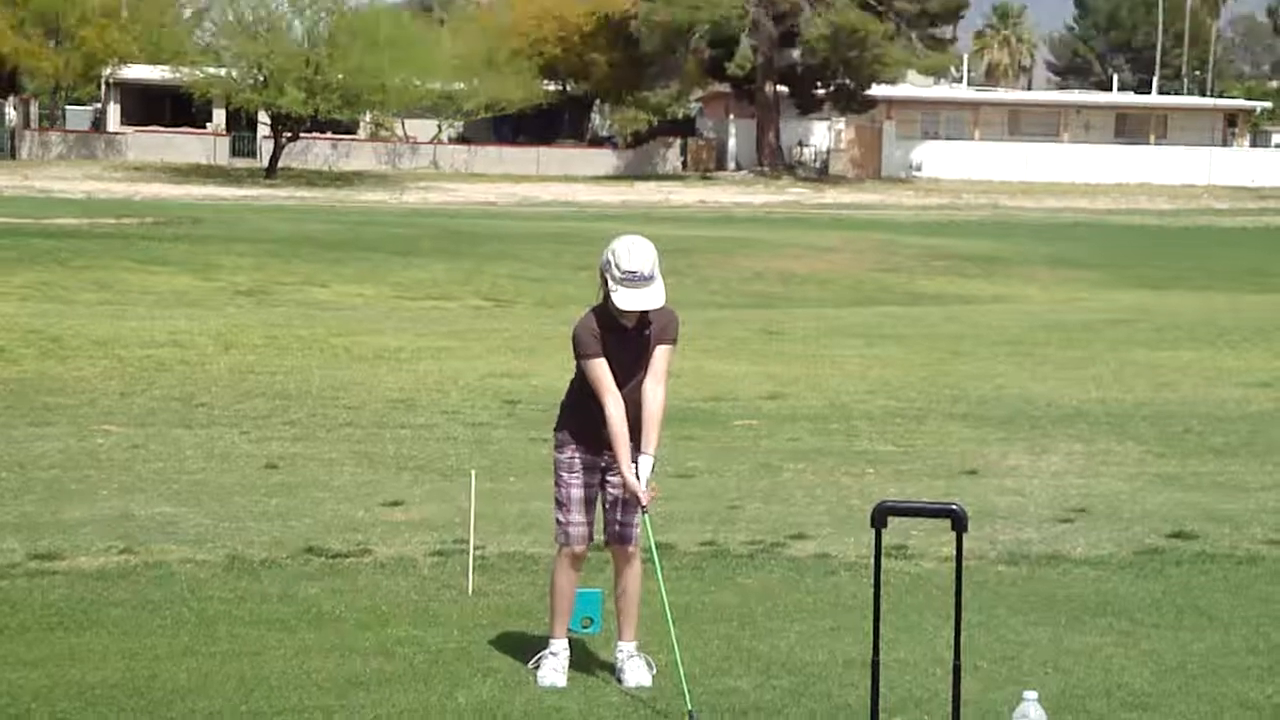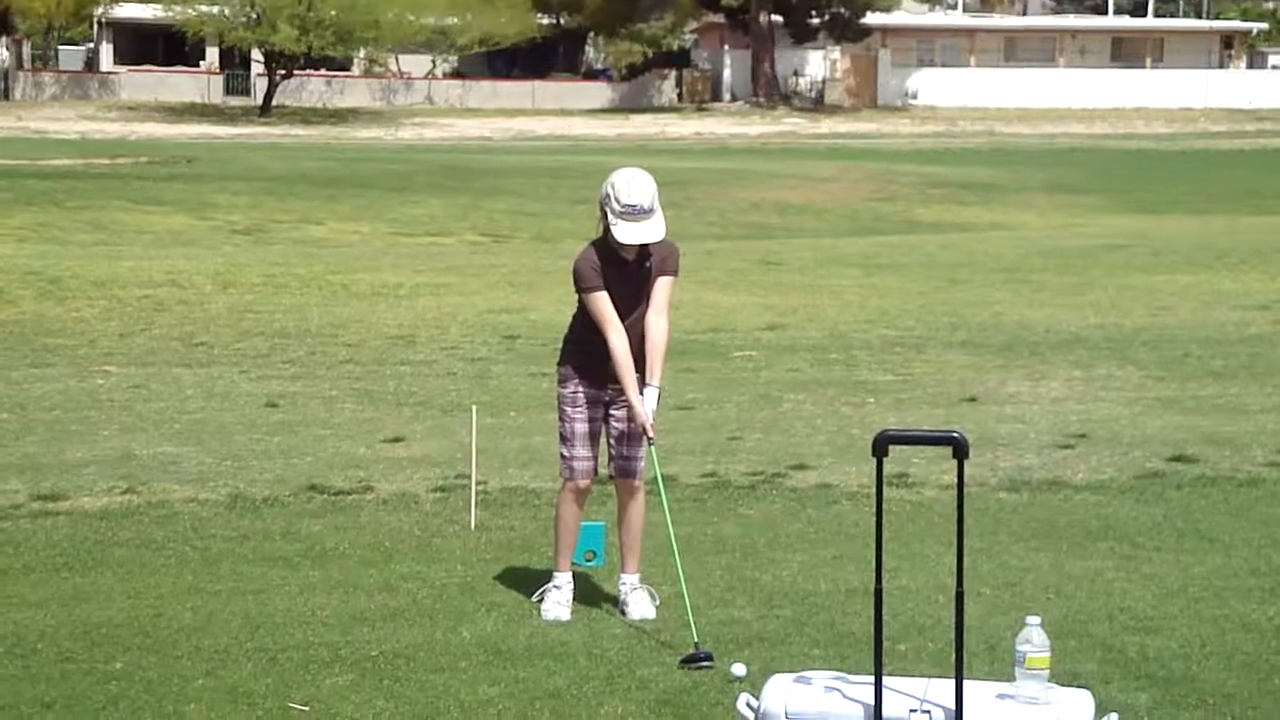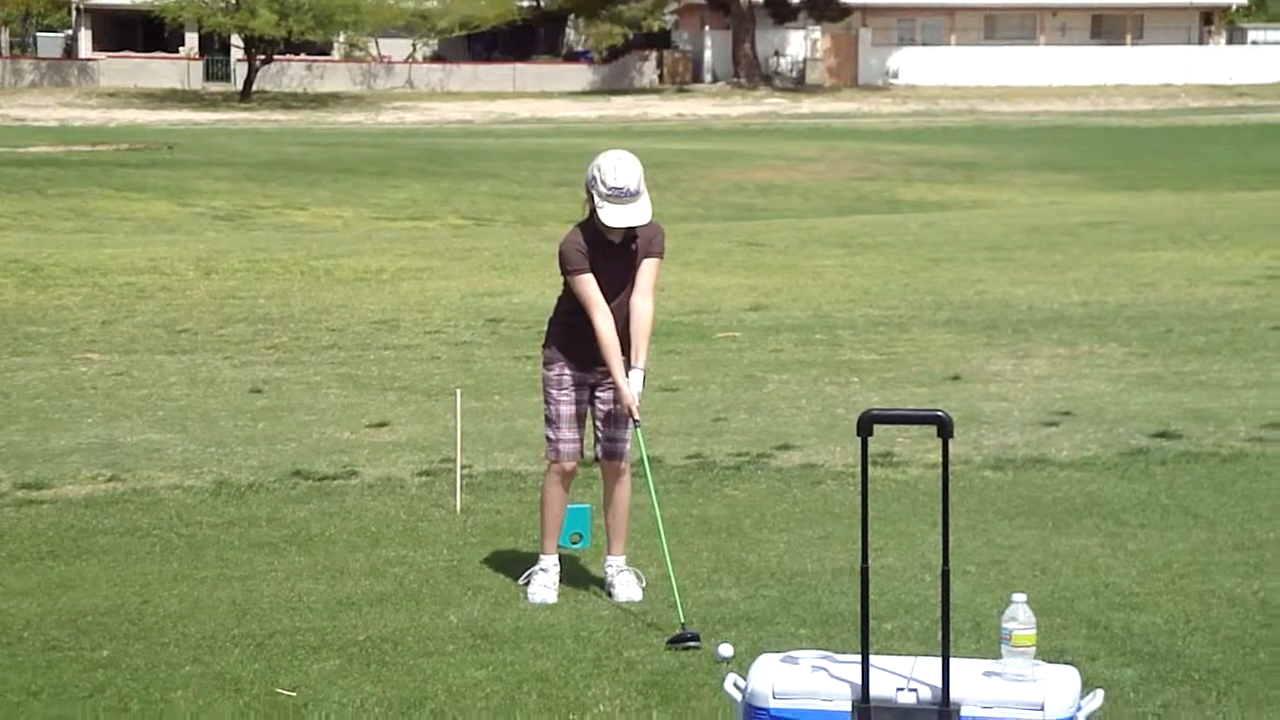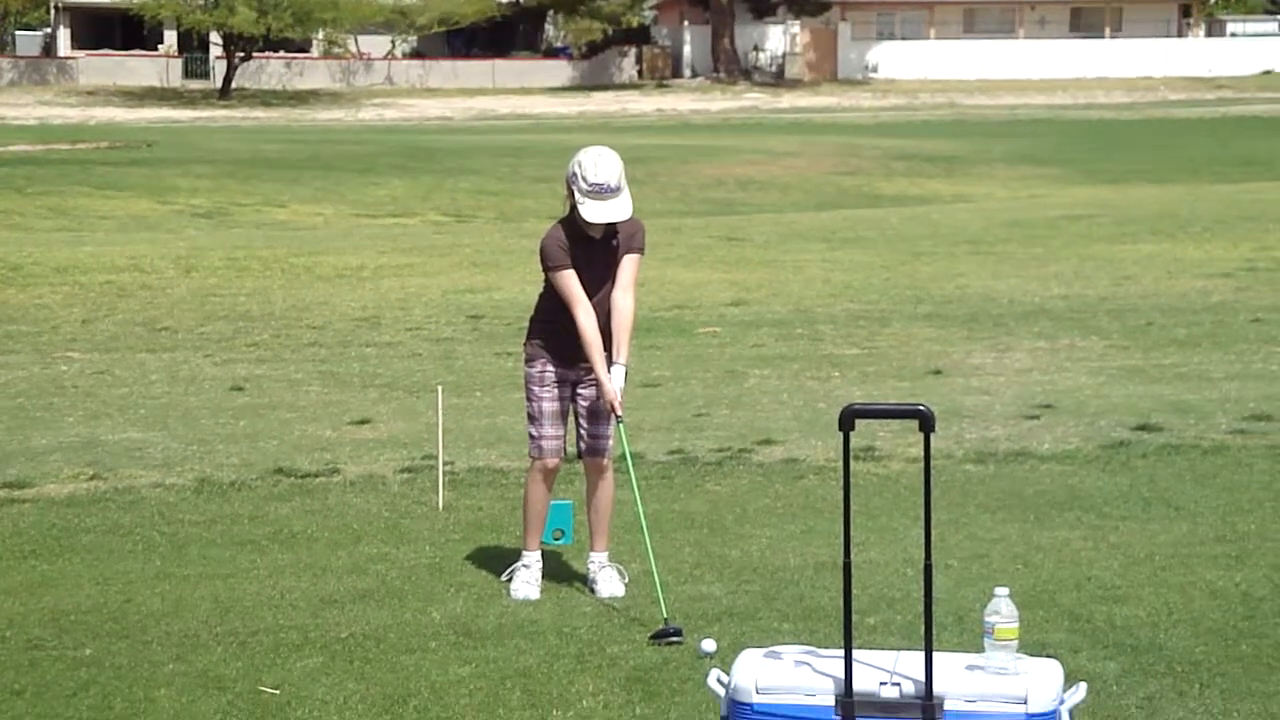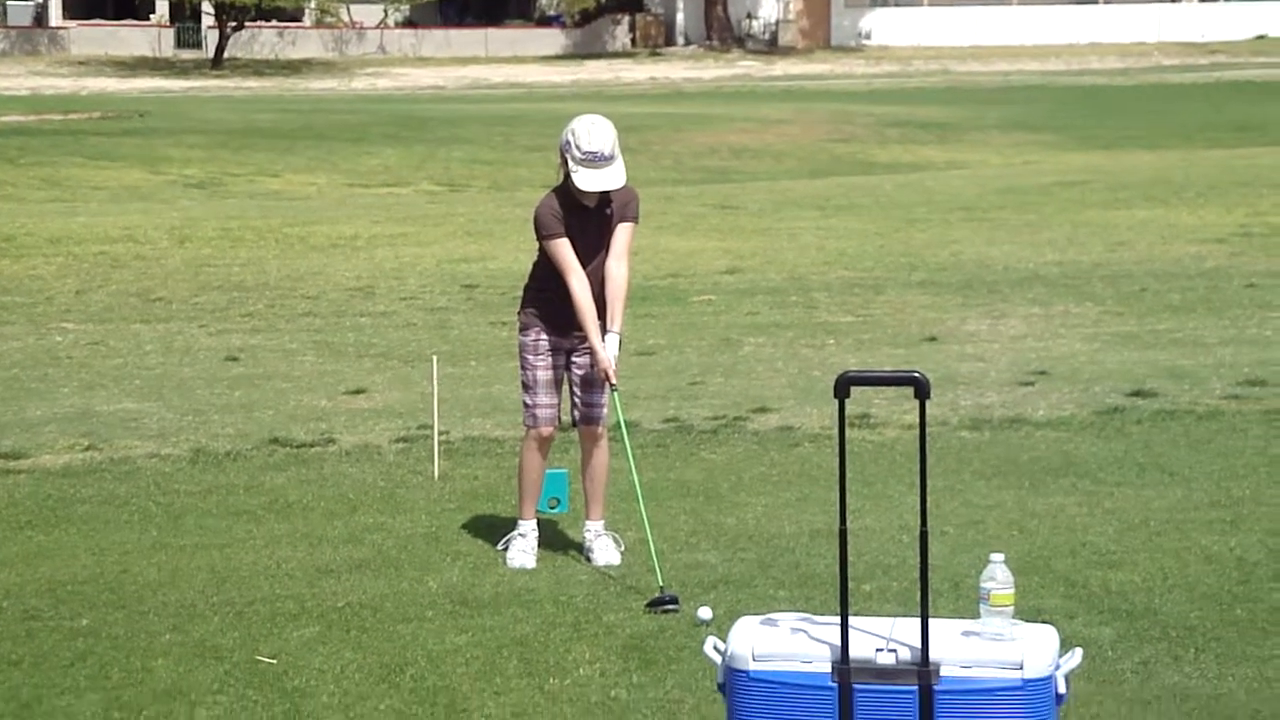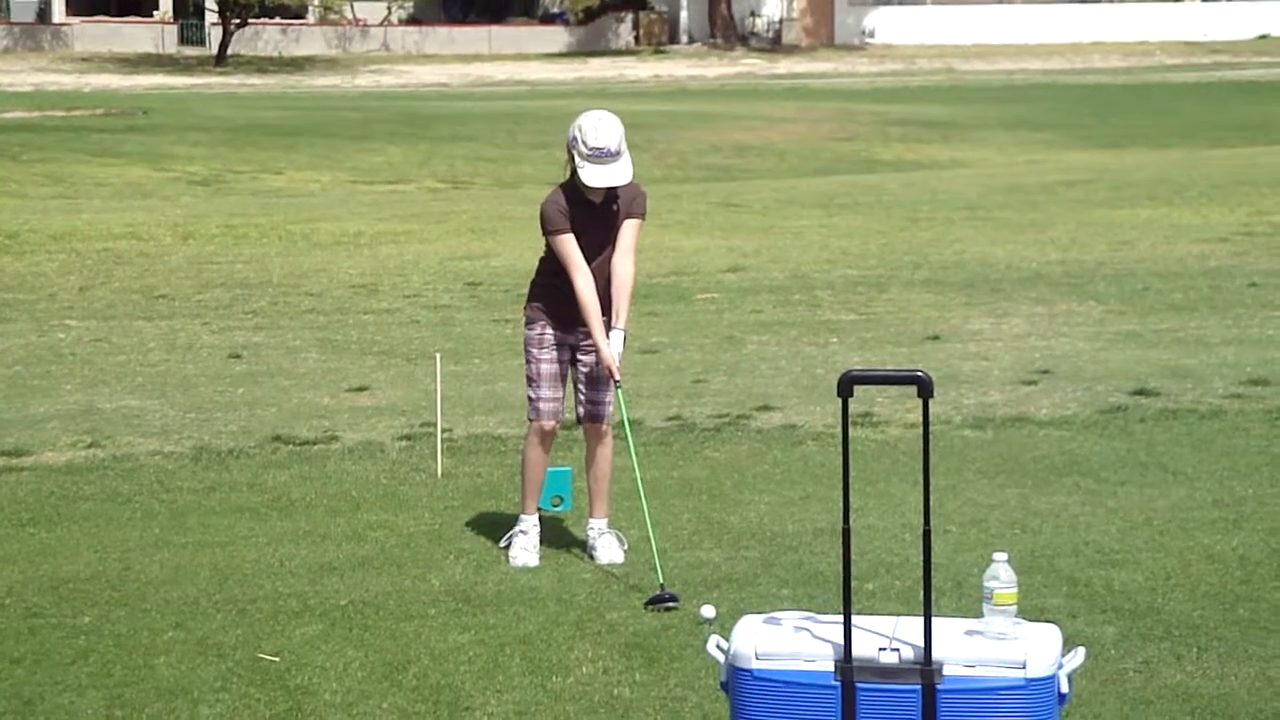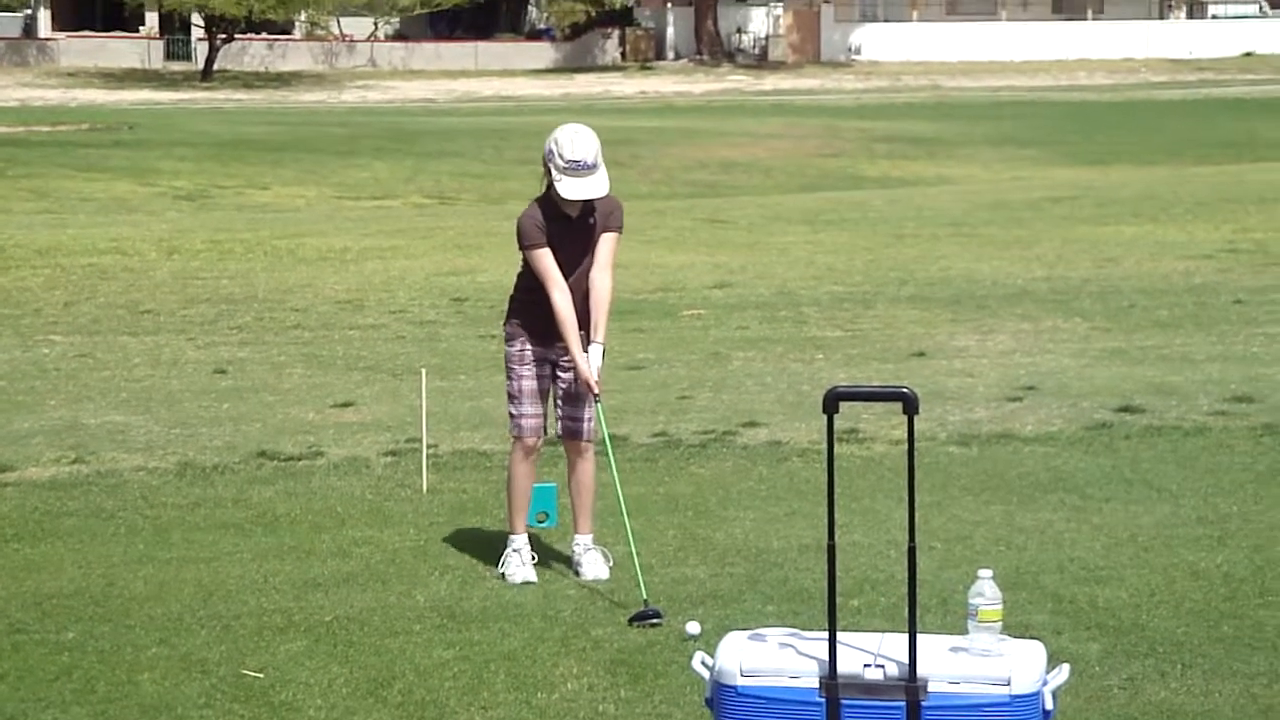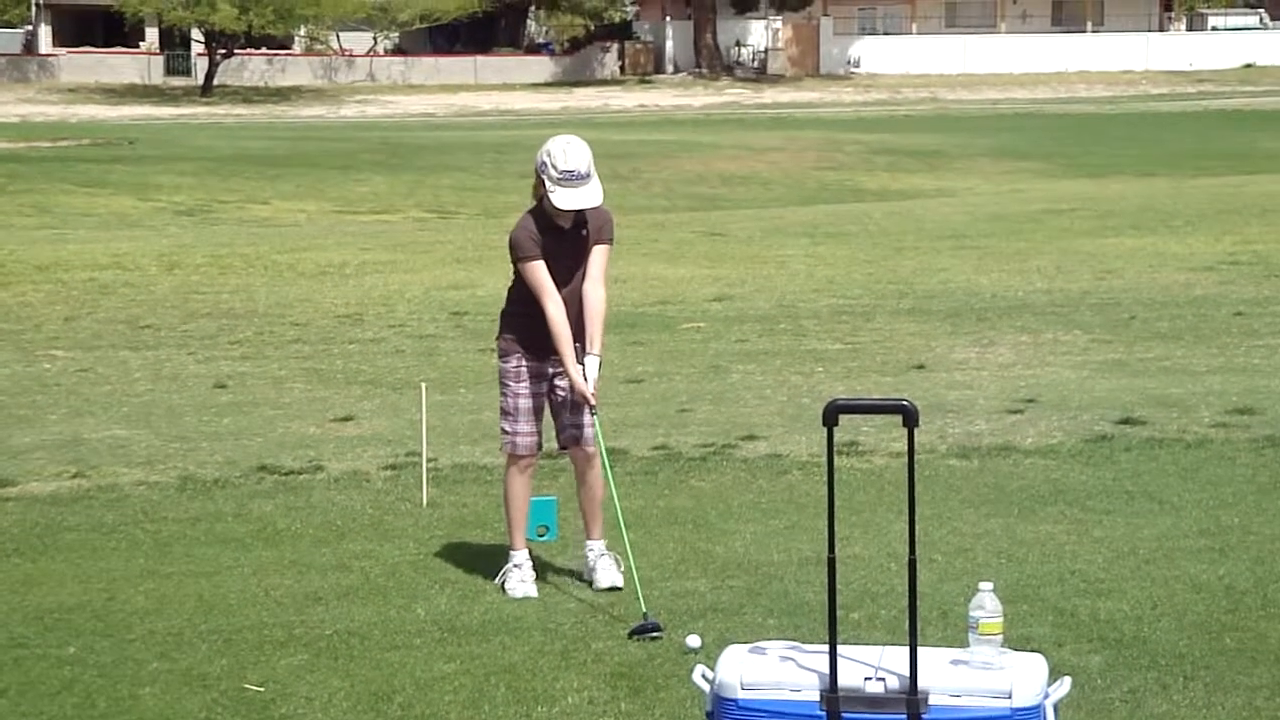
dt=0.3s
person 1, frame 1
left shoulder: (664, 322)
right shoulder: (588, 330)
left elbow: (653, 389)
right elbow: (610, 401)
left wrist: (646, 458)
right wrist: (626, 471)
left hip: (630, 444)
right hip: (580, 443)
left knee: (626, 547)
right knee: (573, 546)
left ankle: (628, 651)
right ankle: (556, 648)
person 1, frame 2
left shoulder: (665, 254)
right shoulder: (588, 263)
left elbow: (656, 320)
right elbow: (614, 333)
left wrist: (651, 390)
right wrist: (634, 402)
left hip: (633, 378)
right hip: (583, 378)
left knee: (630, 481)
right knee: (577, 480)
left ankle: (630, 583)
right ankle: (561, 581)
person 1, frame 3
left shoulder: (650, 235)
right shoulder: (574, 246)
left elbow: (641, 302)
right elbow: (600, 315)
left wrist: (637, 371)
right wrist: (621, 383)
left hip: (619, 360)
right hip: (568, 359)
left knee: (616, 463)
right knee: (563, 462)
left ankle: (617, 565)
right ankle: (547, 564)
person 1, frame 4
left shoulder: (631, 231)
right shoulder: (555, 242)
left elbow: (622, 298)
right elbow: (582, 311)
left wrist: (619, 367)
right wrist: (603, 380)
left hip: (600, 357)
right hip: (550, 356)
left knee: (599, 459)
right knee: (546, 460)
left ankle: (599, 561)
right ankle: (530, 560)
person 1, frame 5
left shoulder: (625, 200)
right shoulder: (549, 210)
left elbow: (616, 267)
right elbow: (576, 279)
left wrist: (613, 335)
right wrist: (597, 347)
left hip: (595, 325)
right hip: (544, 325)
left knee: (594, 428)
right knee: (541, 429)
left ankle: (596, 529)
right ankle: (525, 529)
person 1, frame 6
left shoulder: (632, 197)
right shoulder: (556, 206)
left elbow: (622, 263)
right elbow: (580, 276)
left wrist: (617, 332)
right wrist: (601, 344)
left hip: (600, 322)
right hip: (550, 320)
left knee: (599, 425)
right knee: (544, 423)
left ankle: (599, 527)
right ankle: (527, 524)
person 1, frame 7
left shoulder: (608, 210)
right shoulder: (533, 221)
left elbow: (600, 277)
right elbow: (557, 291)
left wrist: (597, 346)
right wrist: (578, 359)
left hip: (579, 336)
right hip: (529, 336)
left knee: (580, 443)
right knee: (527, 439)
left ankle: (584, 543)
right ankle: (518, 544)
person 1, frame 8
left shoulder: (599, 221)
right shoulder: (525, 233)
left elbow: (593, 288)
right elbow: (551, 303)
left wrist: (592, 359)
right wrist: (571, 371)
left hip: (573, 350)
right hip: (524, 350)
left knee: (585, 450)
right knee: (522, 455)
left ankle: (596, 549)
right ankle: (519, 560)
